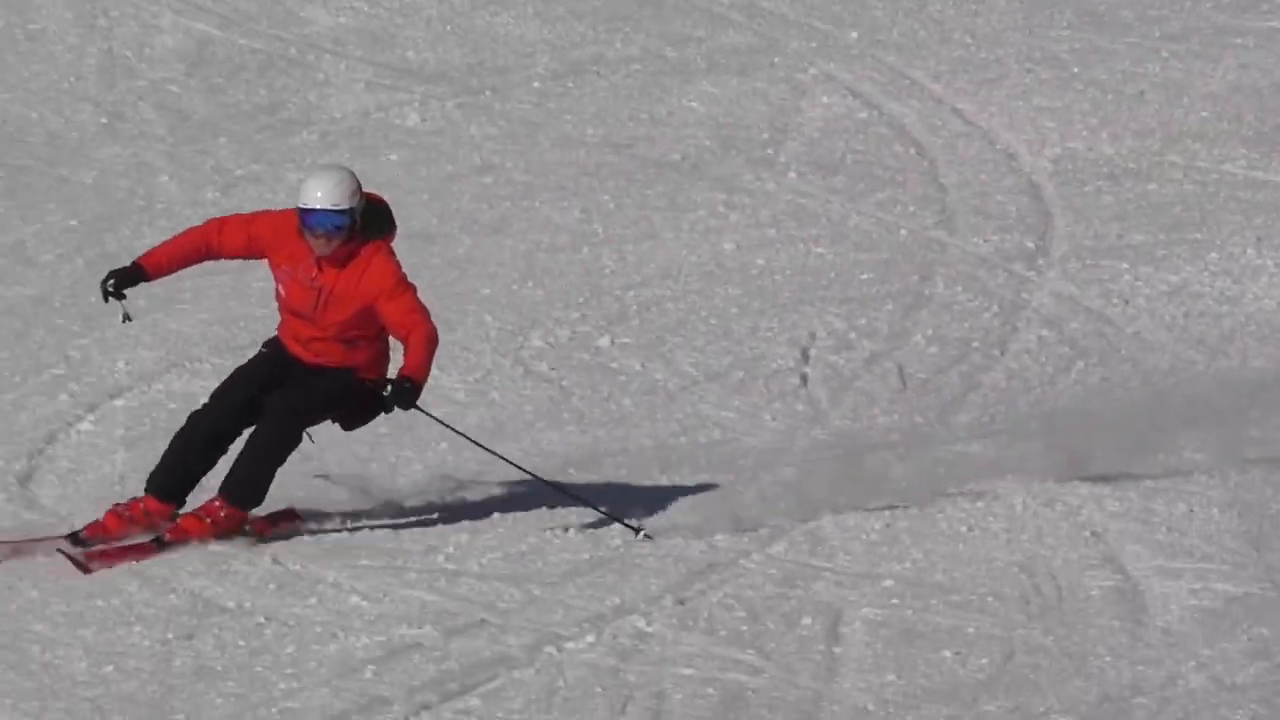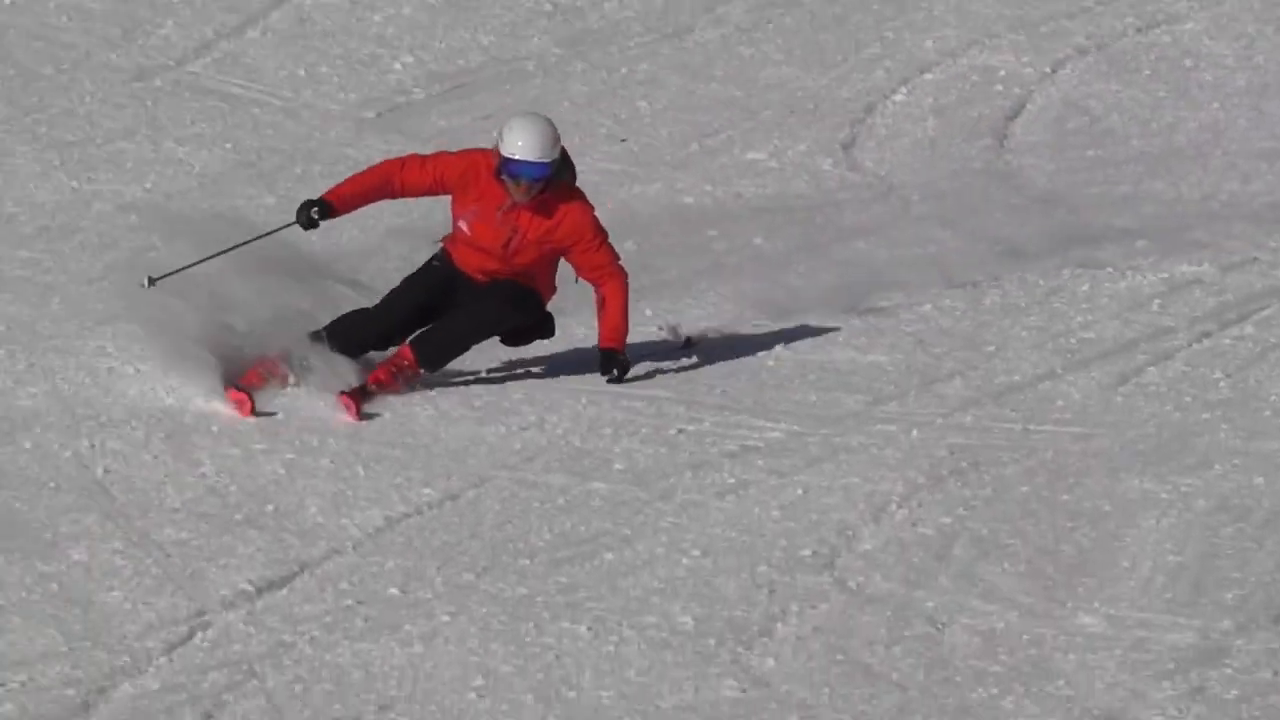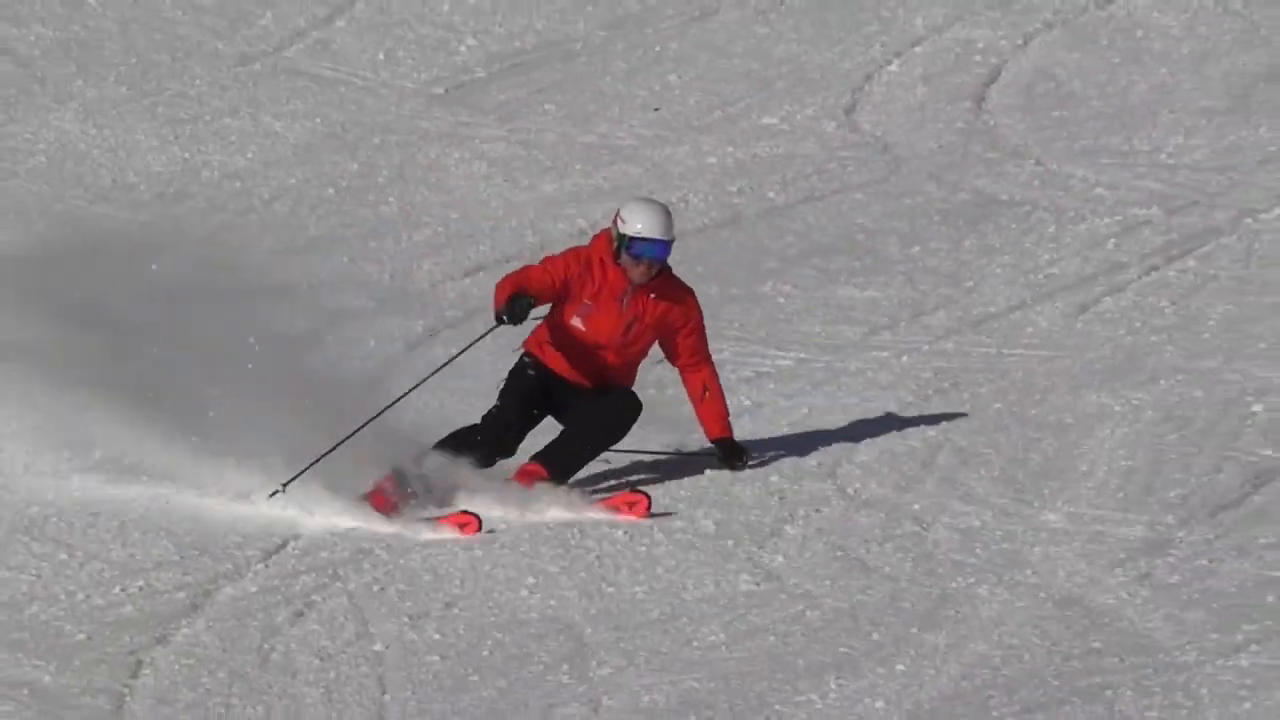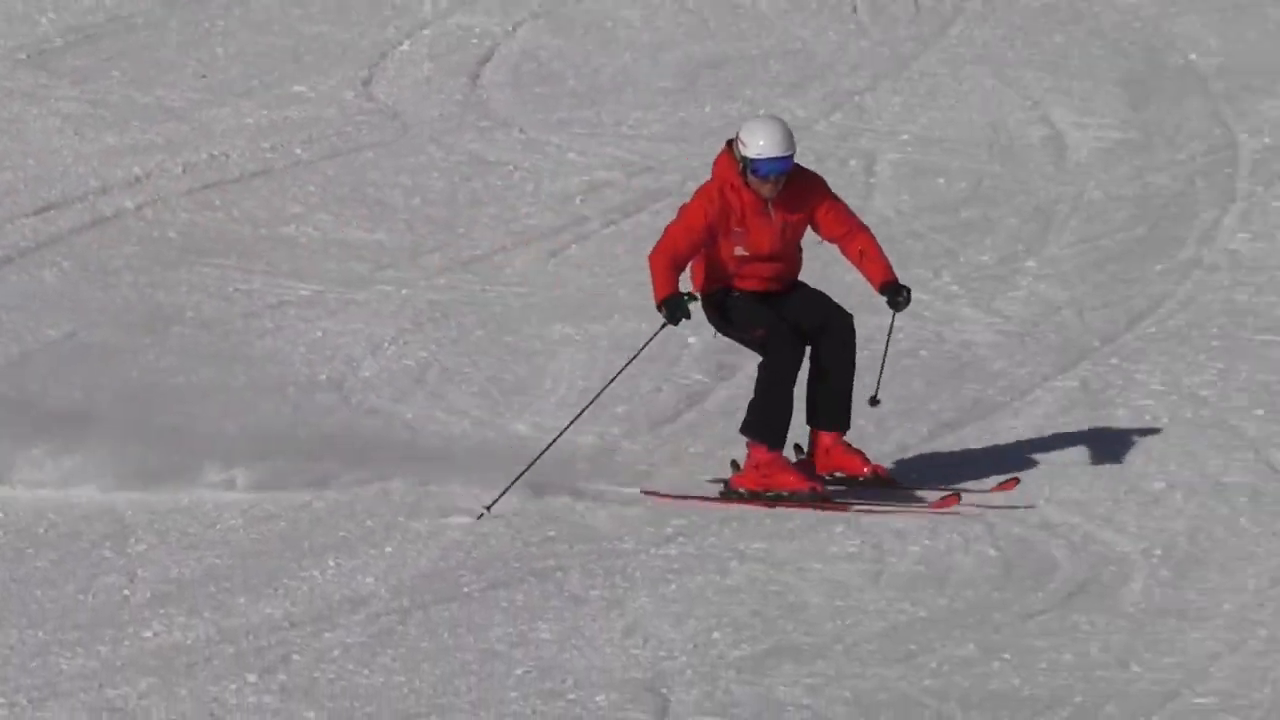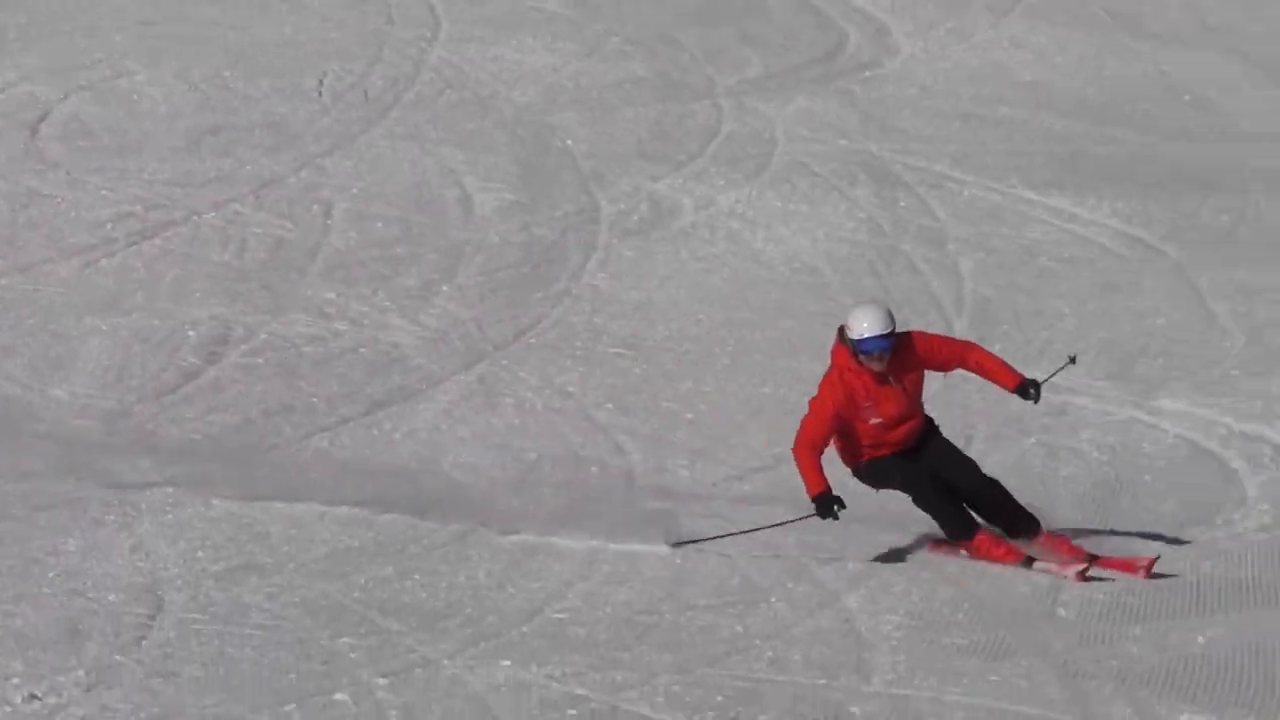
dt=0.4s
person 1, frame 1
left shoulder: (377, 265)
right shoulder: (283, 230)
left elbow: (419, 328)
right elbow: (212, 237)
left wrist: (411, 380)
right wrist: (139, 270)
left hip: (349, 375)
right hip: (291, 354)
left knee: (281, 411)
right knee: (216, 417)
left ankle: (227, 511)
right ankle: (153, 506)
person 1, frame 2
left shoulder: (570, 213)
right shoulder: (471, 167)
left elbow: (610, 276)
right elbow: (399, 173)
left wrist: (611, 347)
right wrist: (331, 203)
left hip: (515, 294)
right hip: (456, 269)
left knee: (493, 306)
right knee: (387, 319)
left ankle: (406, 364)
person 1, frame 3
left shoulder: (676, 301)
right shoulder: (583, 264)
left elbow: (695, 367)
right elbow: (523, 283)
left wrist: (720, 435)
right wrist: (514, 300)
left hip: (598, 390)
right hip: (544, 370)
left knee: (625, 408)
right knee: (498, 433)
left ankle: (534, 478)
person 1, frame 4
left shoulder: (805, 186)
right shoulder: (716, 196)
left elbow: (850, 231)
right elbow: (667, 251)
left wrist: (887, 281)
right wrist: (667, 297)
left hip: (782, 290)
right hip: (730, 296)
left knee: (839, 326)
right knee: (786, 346)
left ankle: (828, 446)
right ankle: (762, 460)
person 1, frame 5
left shoulder: (912, 348)
right shoulder: (839, 386)
left elbow: (967, 353)
right elbow: (806, 443)
left wrist: (1016, 383)
right wrist: (819, 493)
left hip: (919, 438)
right hip: (874, 460)
left knee: (974, 483)
right knee: (922, 483)
left ankle: (1034, 535)
right ankle: (974, 539)
